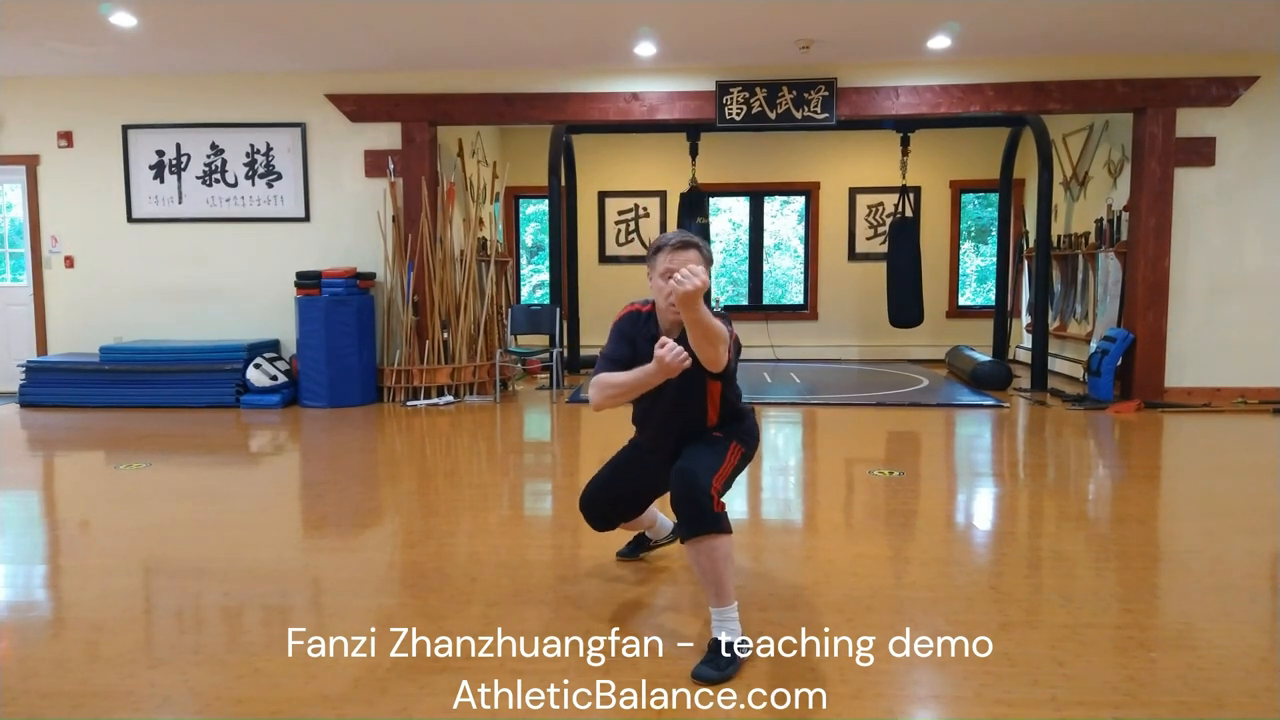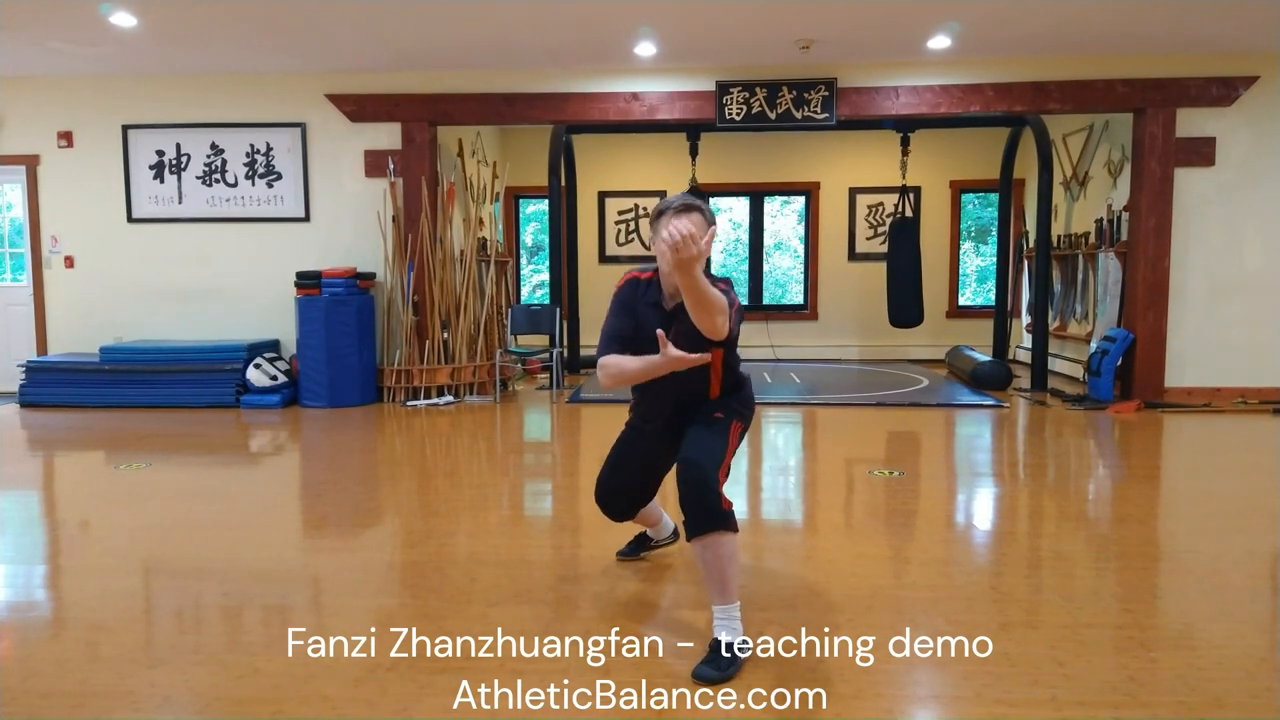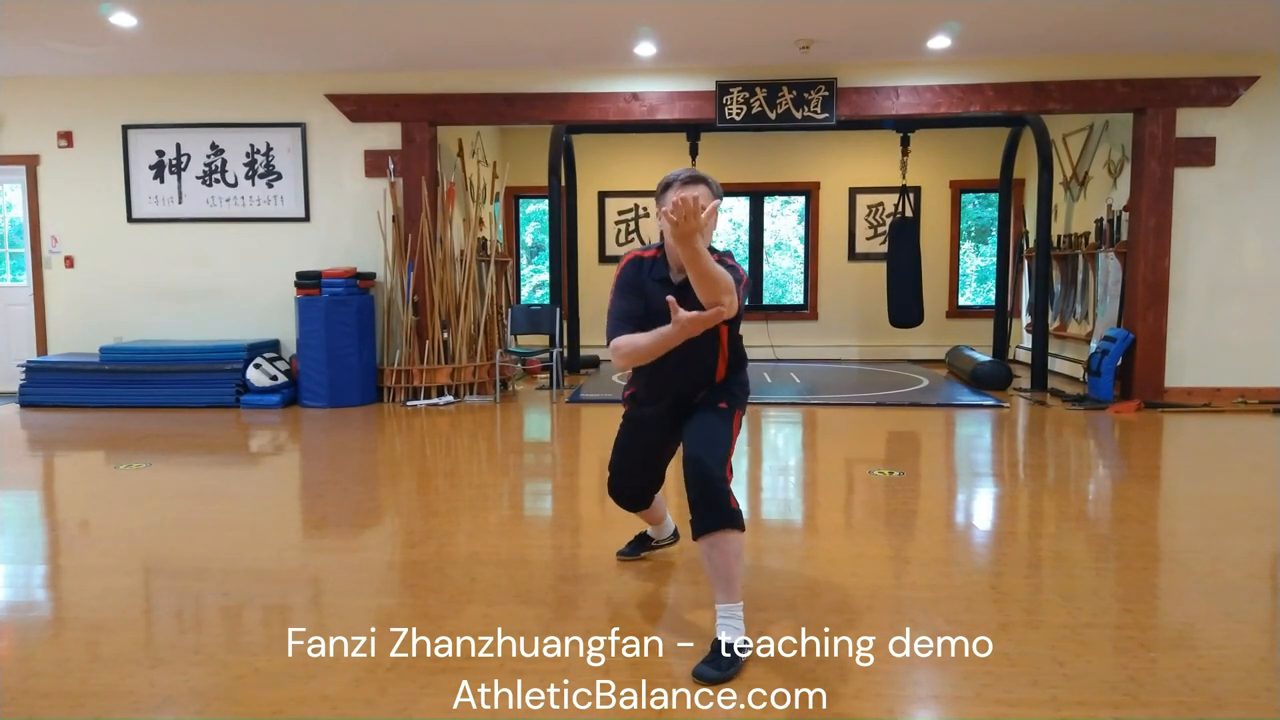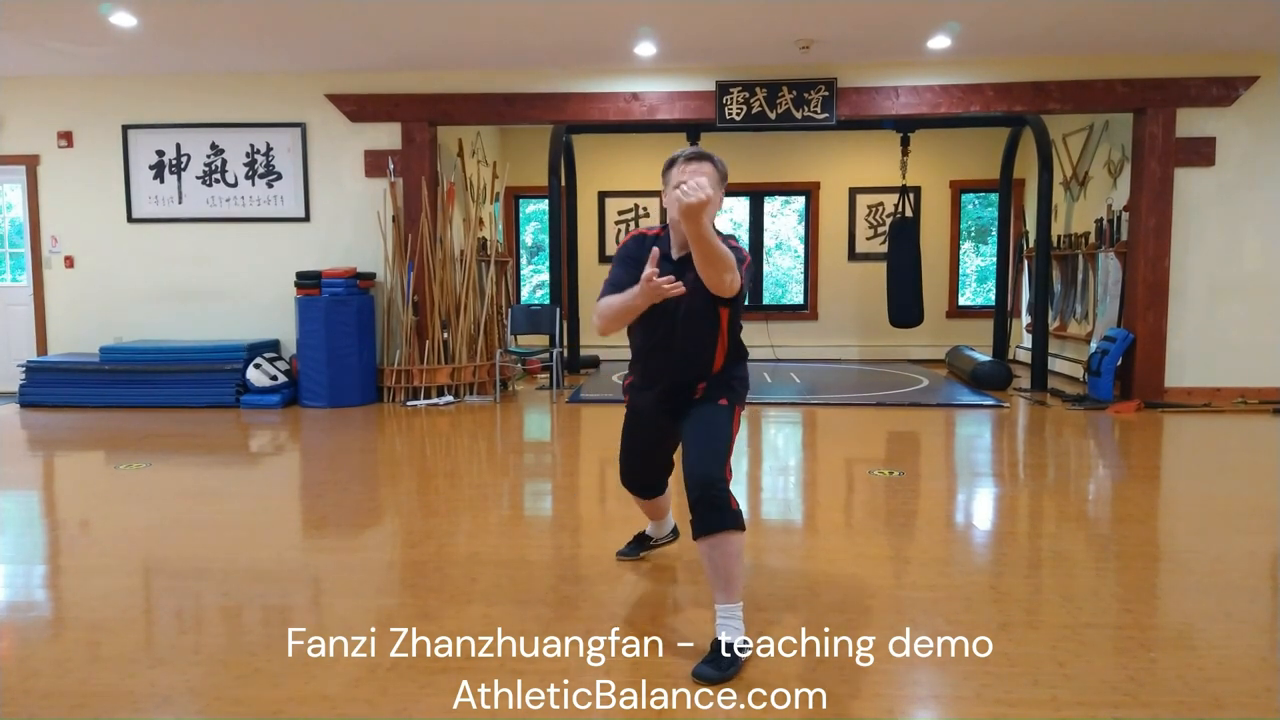
dt=0.3s
person 1, frame 1
left shoulder: (716, 329)
right shoulder: (632, 321)
left elbow: (714, 354)
right elbow: (598, 394)
left wrist: (692, 306)
right wrist: (656, 370)
left hip: (722, 434)
right hip: (658, 439)
left knee: (692, 487)
right knee: (597, 507)
left ankle: (728, 634)
right ankle: (659, 530)
person 1, frame 2
left shoulder: (720, 294)
right shoulder: (632, 289)
left elbow: (714, 322)
right elbow: (607, 372)
left wrist: (689, 271)
right wrist: (663, 363)
left hip: (717, 408)
right hip: (655, 413)
left knee: (698, 481)
right knee: (612, 497)
left ankle: (729, 633)
right ankle: (662, 530)
person 1, frame 3
left shoulder: (724, 268)
right shoulder: (636, 267)
left elbow: (722, 303)
right elbow: (619, 353)
left wrist: (694, 247)
right wrist: (678, 330)
left hip: (714, 395)
right hip: (650, 398)
left knee: (707, 483)
right knee: (626, 488)
left ankle: (731, 633)
right ankle: (661, 532)
person 1, frame 4
left shoulder: (729, 253)
right shoulder: (637, 247)
left elbow: (723, 281)
right elbow: (603, 321)
left wrist: (698, 223)
right wrist: (642, 292)
left hip: (713, 389)
right hip: (650, 388)
left knee: (708, 486)
right knee: (638, 477)
left ankle: (731, 634)
right ankle: (661, 530)
